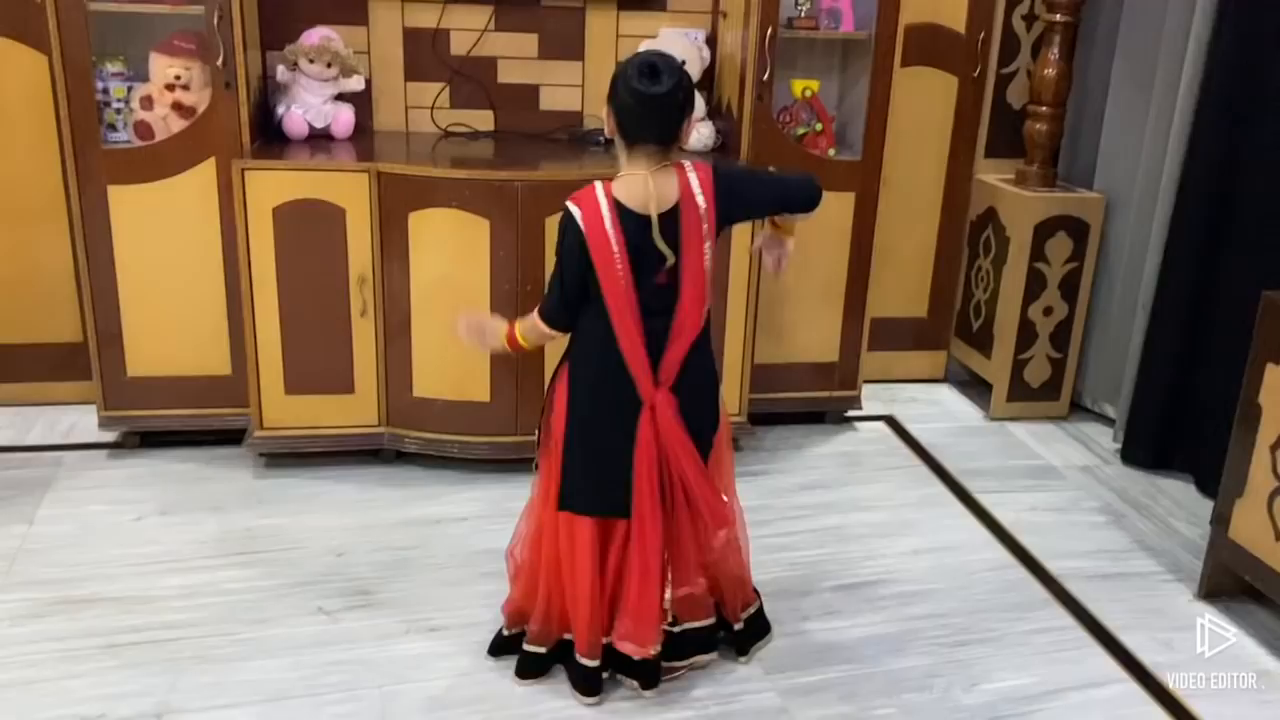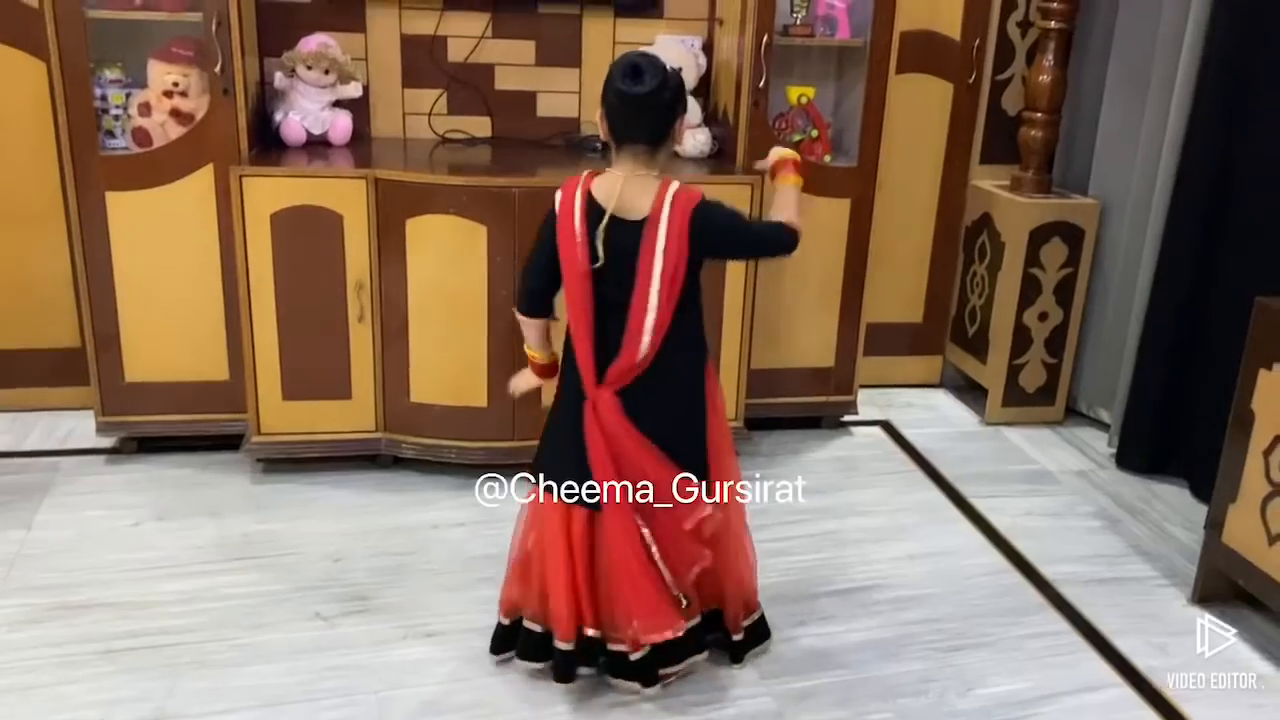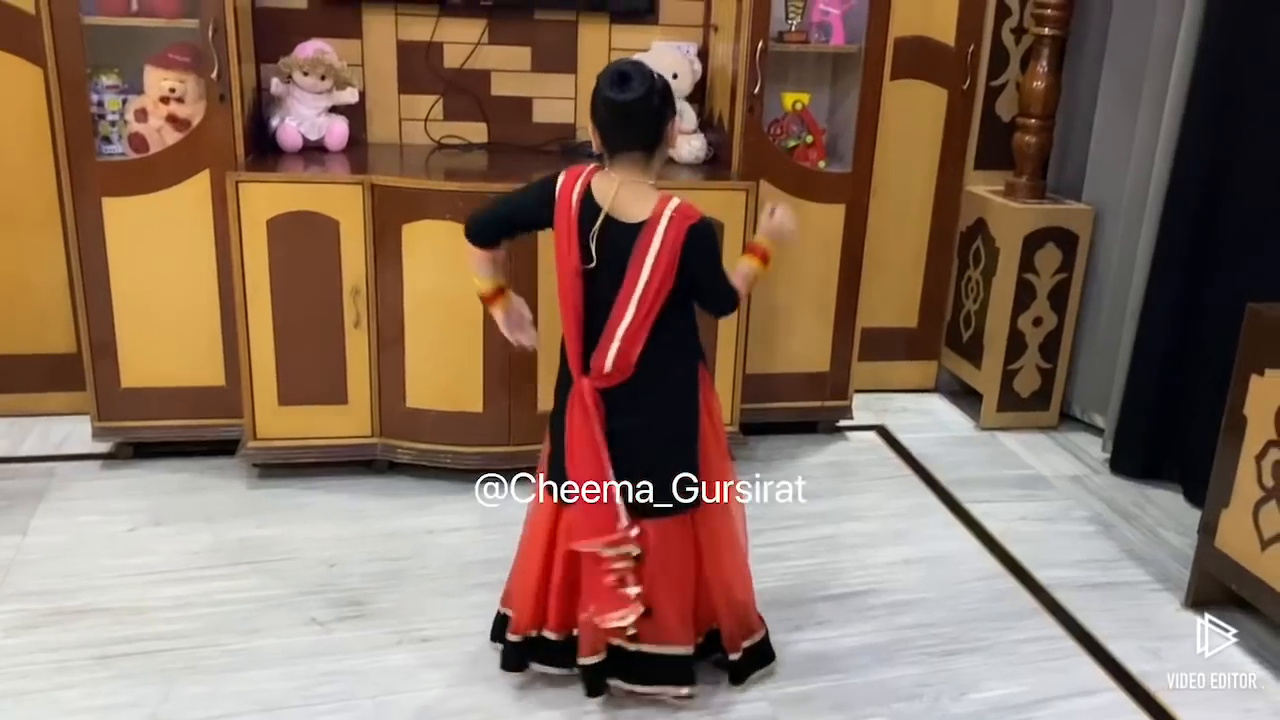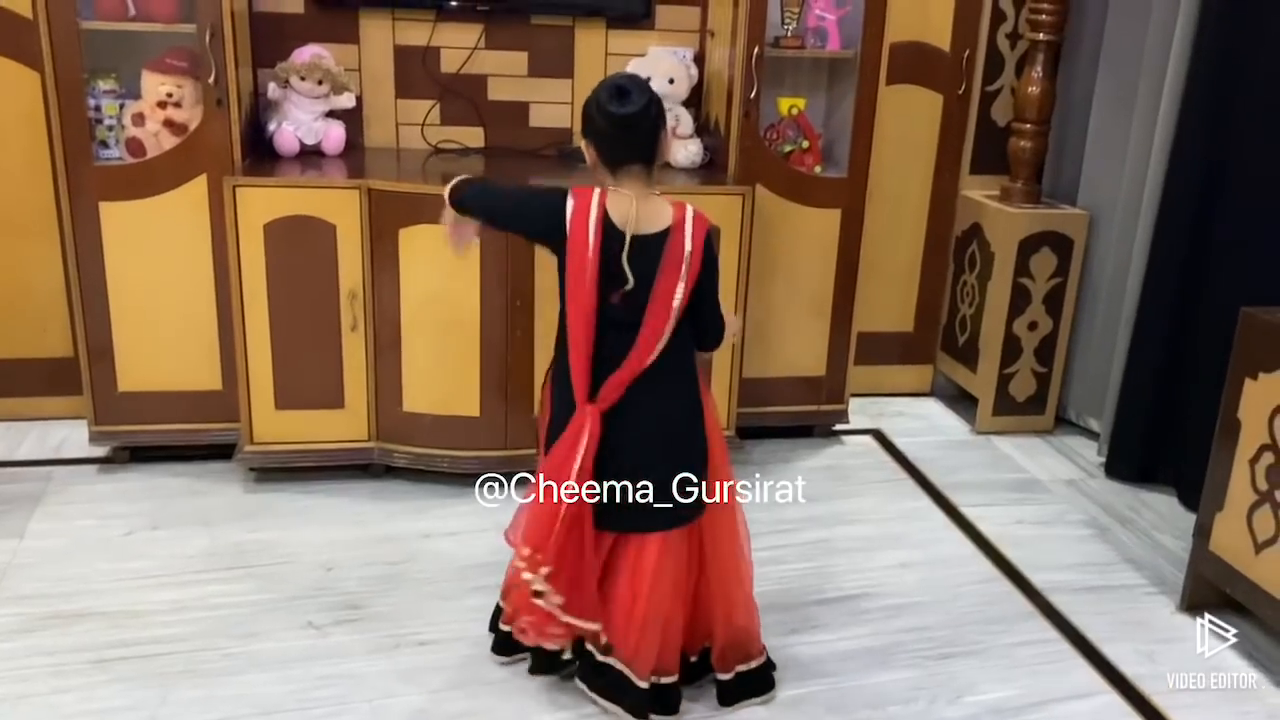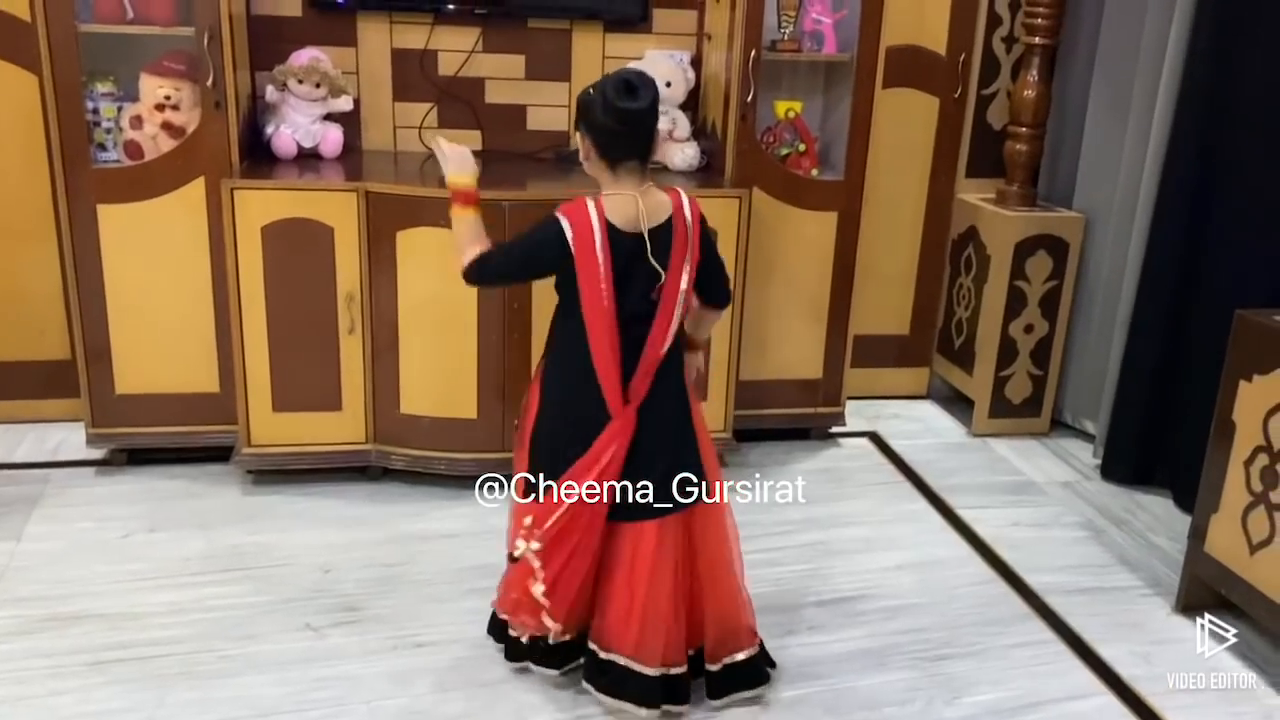
dt=0.2s
person 1, frame 1
left shoulder: (583, 213)
right shoulder: (707, 189)
left elbow: (556, 317)
right elbow: (806, 190)
left wrist: (504, 335)
right wrist: (779, 228)
left hip: (602, 399)
right hip: (685, 394)
left knee: (593, 510)
right knee: (682, 509)
left ankle: (583, 637)
right ankle: (699, 622)
person 1, frame 2
left shoulder: (570, 201)
right shoulder: (689, 211)
left elbow: (534, 303)
right elbow: (781, 240)
left wrist: (538, 366)
right wrist: (787, 170)
left hip: (592, 393)
right hip: (673, 397)
left knee: (584, 514)
right knee: (681, 512)
left ankle: (576, 630)
right ankle: (680, 627)
person 1, frame 3
left shoulder: (568, 192)
right shoulder: (685, 224)
left elbow: (481, 231)
right elbow: (723, 300)
left wrist: (498, 298)
right wrist: (764, 245)
left hip: (589, 397)
right hip: (663, 404)
left knee: (579, 513)
right knee: (670, 517)
left ankle: (558, 631)
right ankle: (674, 636)
person 1, frame 4
left shoulder: (570, 212)
right shoulder: (694, 230)
left elbow: (466, 198)
right elbow: (705, 333)
left wrist: (463, 214)
right wrist: (722, 332)
left hip: (585, 410)
right hip: (668, 417)
left knee: (574, 521)
right knee: (666, 532)
left ankle: (553, 631)
right ankle: (656, 655)
person 1, frame 5
left shoulder: (571, 226)
right shoulder: (685, 215)
left elbow: (481, 270)
right elbow: (714, 296)
left wrist: (462, 188)
right wrist: (692, 344)
left hip: (577, 409)
right hip: (661, 407)
left knee: (567, 520)
right knee: (662, 526)
left ankle: (553, 633)
right ankle: (654, 651)
